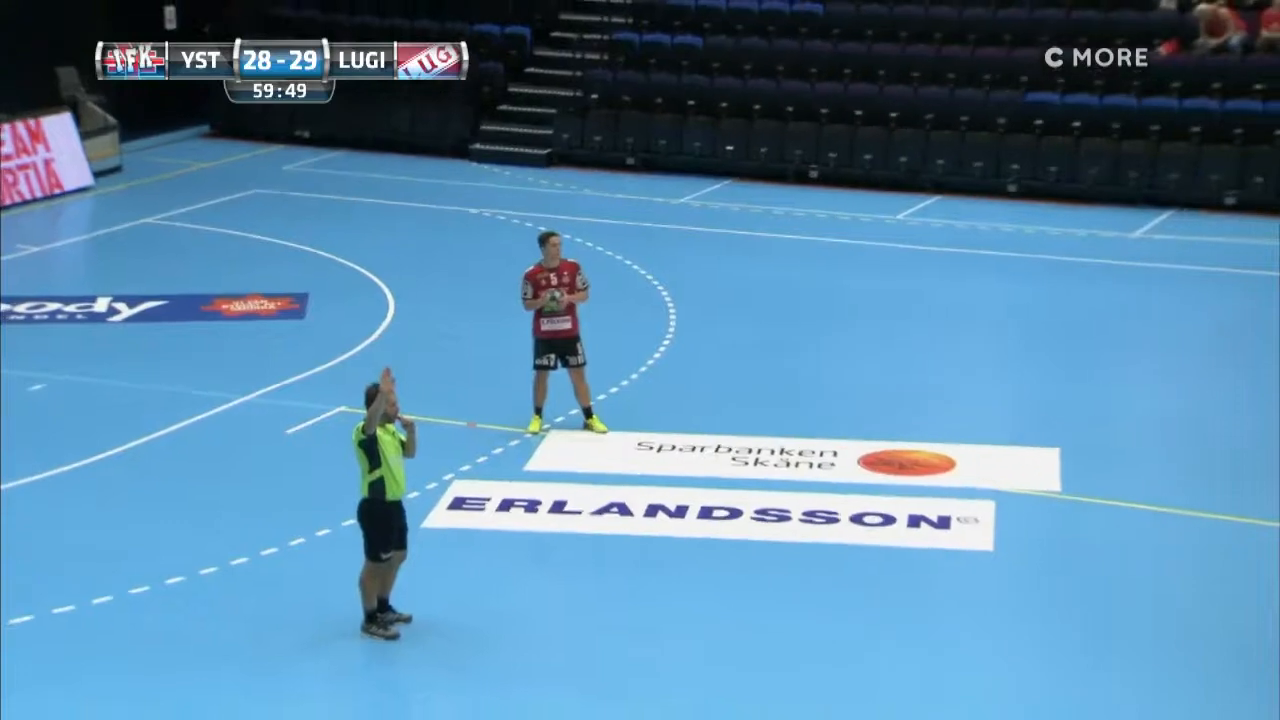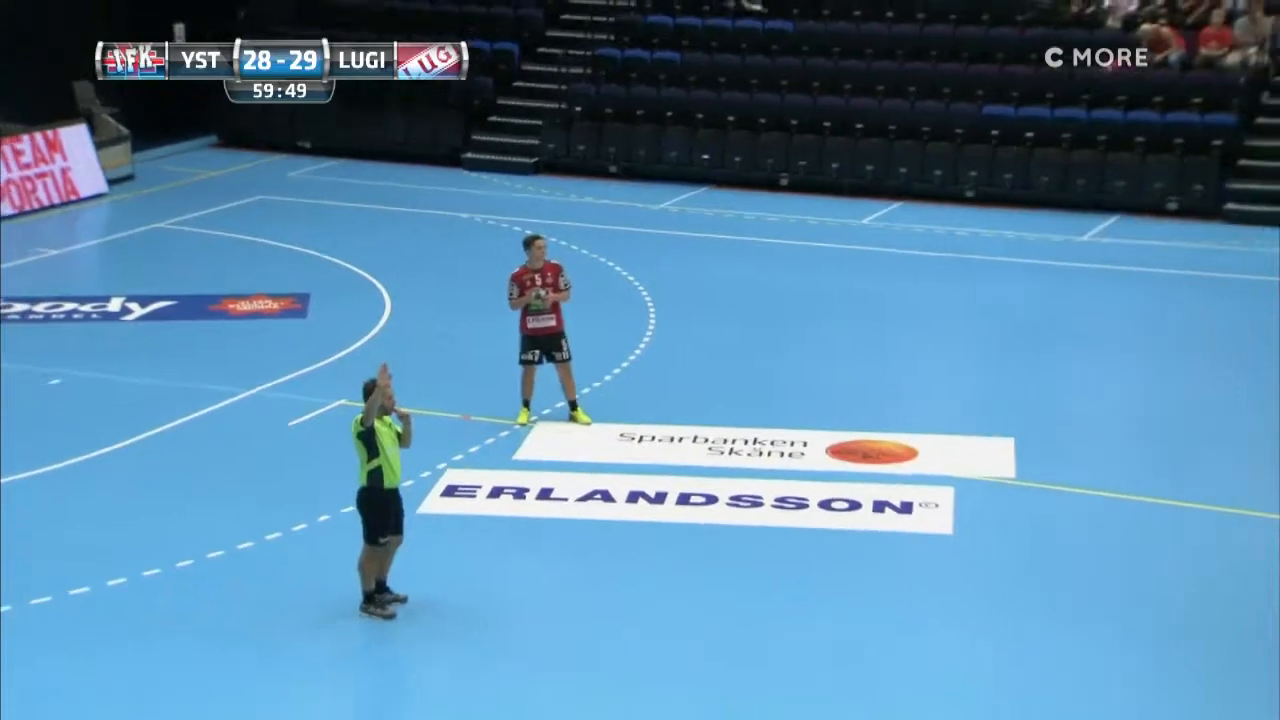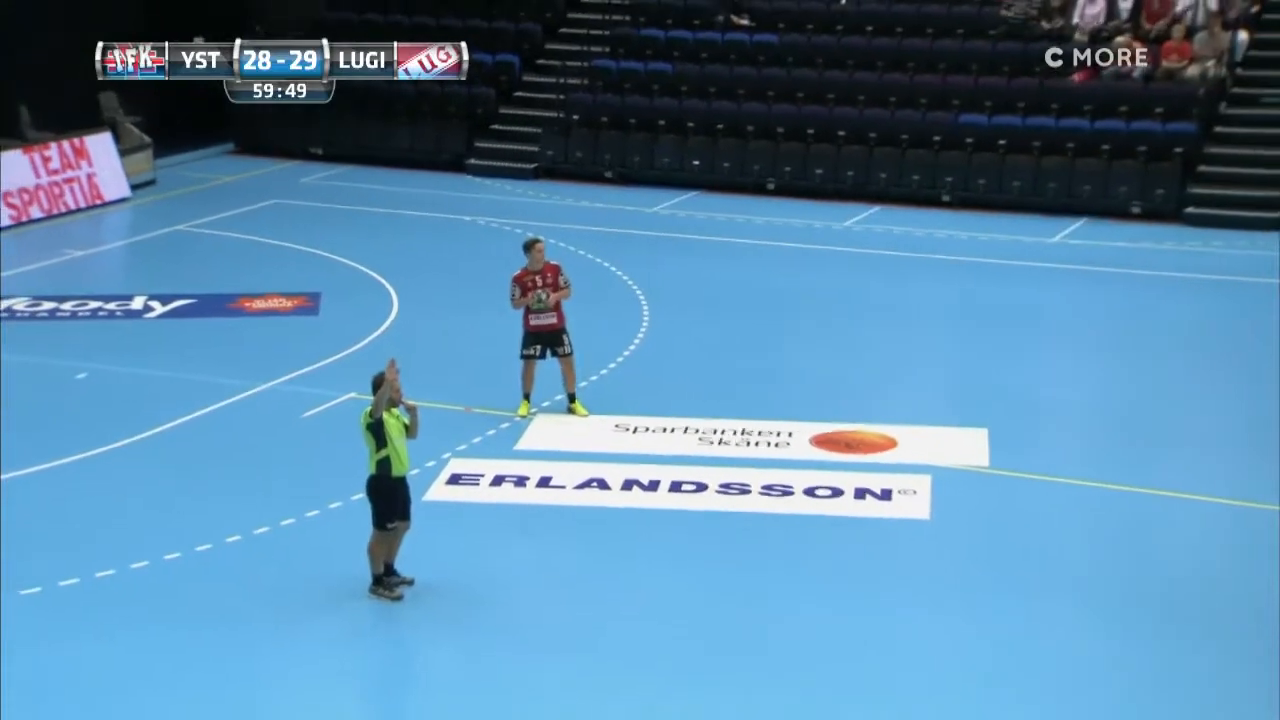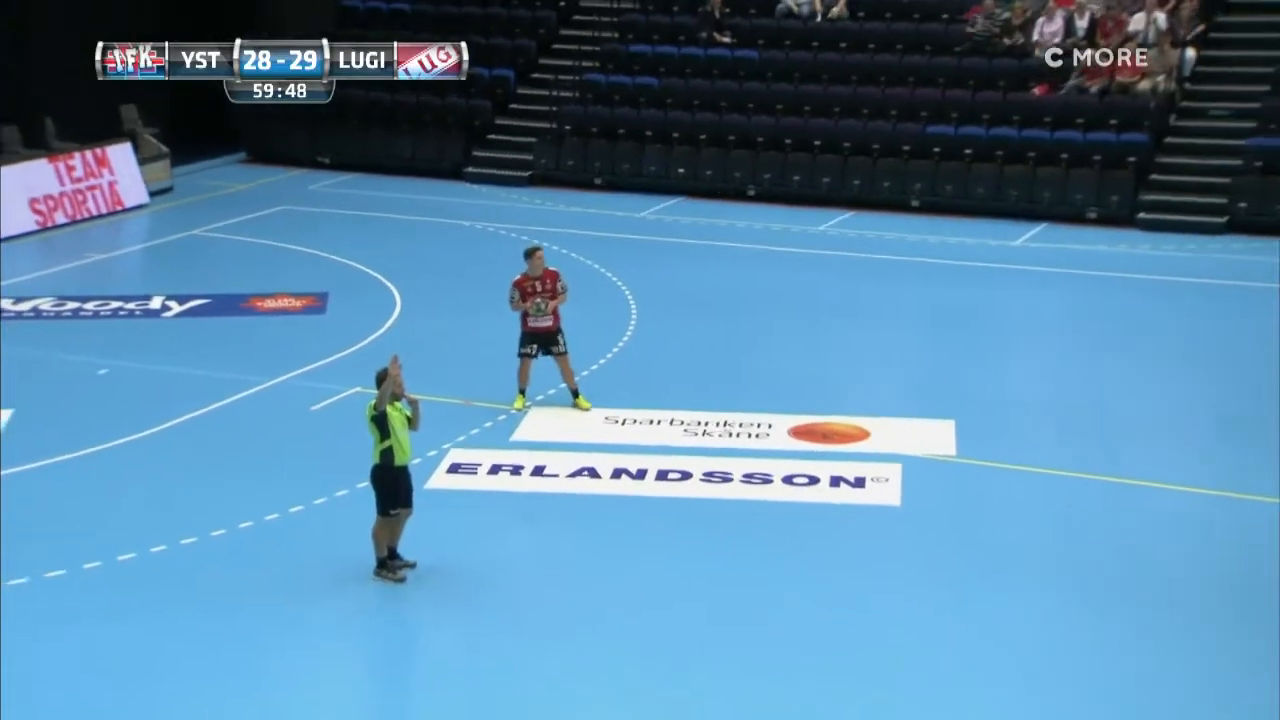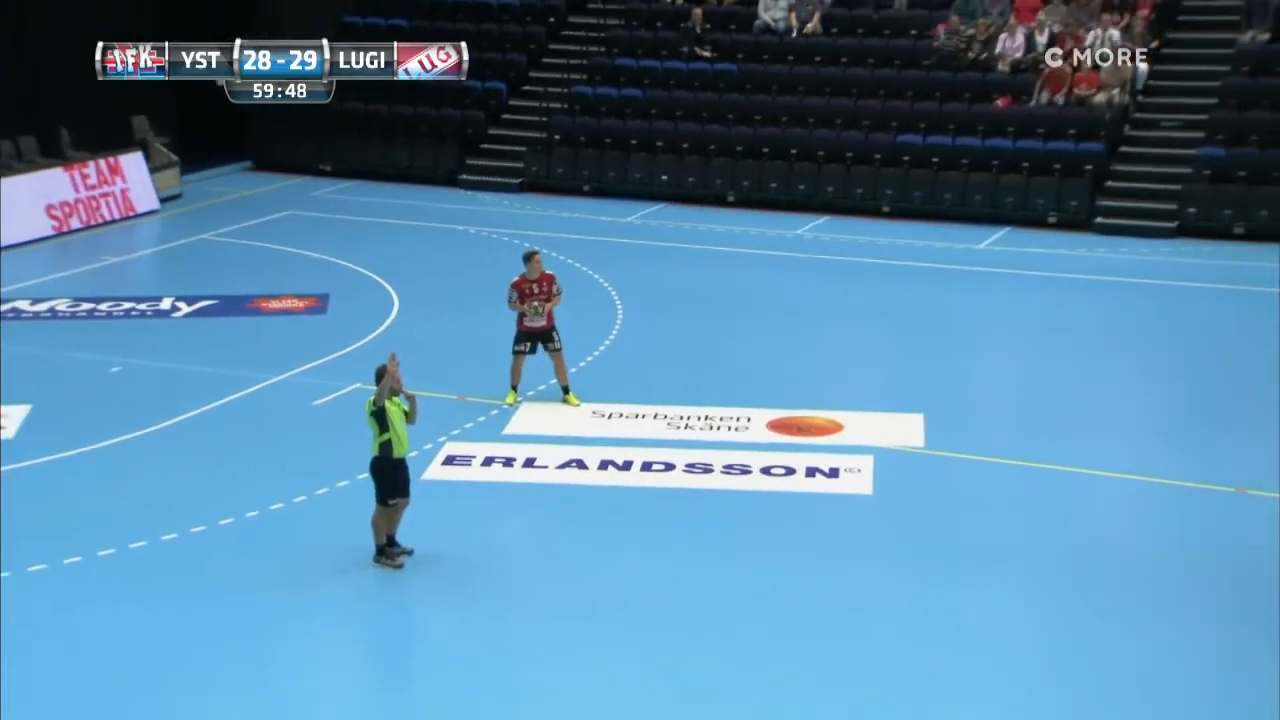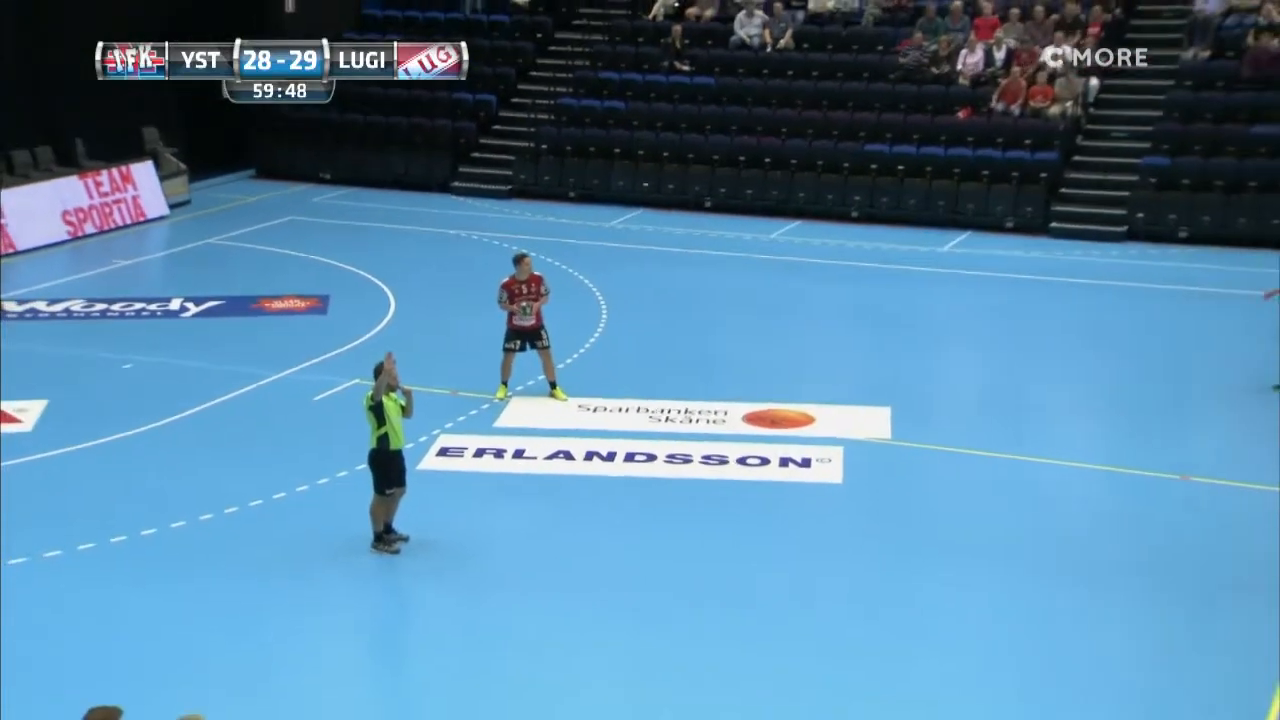
dt=0.3s
person 1, frame 1
left shoulder: (390, 430)
right shoulder: (365, 432)
left elbow: (409, 453)
right elbow: (371, 421)
left wrist: (411, 431)
right wrist: (381, 394)
left hip: (394, 504)
right hip: (375, 507)
left knee: (397, 557)
right knee: (375, 564)
left ankle: (383, 608)
right ankle: (370, 620)
person 1, frame 2
left shoulder: (387, 421)
right shoulder: (363, 425)
left elbow: (405, 444)
right elbow: (368, 414)
left wrist: (407, 423)
right wrist: (379, 389)
left hip: (391, 492)
right hip: (374, 495)
left knee: (394, 541)
right knee: (373, 548)
left ankle: (381, 589)
right ankle: (368, 601)
person 1, frame 3
left shoulder: (395, 413)
right shoulder: (373, 416)
left elbow: (412, 434)
right elbow: (377, 406)
left wrist: (413, 414)
right wrist: (387, 383)
left hip: (399, 479)
right hip: (382, 482)
left knee: (401, 526)
right knee: (382, 533)
left ankle: (389, 572)
right ankle: (377, 583)
person 1, frame 4
left shoulder: (398, 407)
right shoulder: (377, 409)
left elbow: (414, 426)
right elbow: (381, 400)
left wrist: (415, 407)
right wrist: (390, 378)
left hip: (401, 469)
right hip: (386, 471)
left knee: (404, 513)
right knee: (385, 519)
left ankle: (392, 556)
right ankle: (381, 566)
person 1, frame 5
left shoulder: (396, 401)
right shoulder: (376, 405)
left elbow: (411, 420)
right elbow: (380, 395)
left wrist: (412, 402)
right wrist: (389, 374)
left hip: (399, 460)
right hip: (384, 463)
left knee: (402, 503)
right knee: (384, 508)
left ankle: (391, 543)
right ankle: (380, 553)
person 1, frame 6
left shoulder: (393, 397)
right shoulder: (374, 399)
left elbow: (408, 414)
right elbow: (377, 391)
left wrist: (409, 397)
right wrist: (385, 371)
left hip: (396, 452)
right hip: (382, 455)
left knee: (398, 492)
right knee: (381, 497)
left ankle: (388, 530)
right ankle: (378, 539)
person 2, frame 1
left shoulder: (573, 267)
right shoulder: (532, 274)
left elbow: (585, 294)
right elbow: (526, 304)
left wrist: (569, 298)
right wrist: (542, 301)
left hip: (569, 332)
right hip: (544, 334)
left knee: (578, 373)
right knee: (541, 375)
right ankle: (537, 417)
person 2, frame 2
left shoulder: (556, 268)
right shoulder: (517, 276)
left elbow: (567, 294)
right elbow: (512, 304)
left wrist: (554, 296)
right wrist: (527, 298)
left hip: (554, 329)
right hip: (530, 331)
left knee: (565, 368)
right knee: (529, 370)
left ankle: (575, 410)
right ankle: (525, 409)
person 2, frame 3
left shoulder: (555, 268)
right shoulder: (519, 278)
left elbow: (567, 291)
right elbow: (514, 304)
left wrist: (556, 296)
right wrist: (527, 300)
left hip: (557, 325)
right hip: (533, 328)
left knee: (567, 362)
right knee: (529, 364)
left ankle: (573, 403)
right ankle: (526, 402)
person 2, frame 4
left shoulder: (553, 274)
right shoulder: (519, 282)
left elbow: (564, 295)
right elbow: (513, 305)
left wrist: (553, 303)
right wrist: (525, 306)
left hip: (552, 327)
right hip: (530, 329)
left knee: (563, 361)
right knee: (525, 362)
left ankle: (577, 397)
right ankle: (521, 396)
person 2, frame 5
left shoulder: (550, 277)
right shoulder: (517, 283)
left elbow: (558, 297)
right elbow: (511, 304)
left wrist: (549, 305)
right wrist: (523, 308)
left hip: (547, 326)
right hip: (525, 328)
left knee: (558, 357)
right knee: (518, 359)
left ankle: (567, 393)
right ankle: (513, 391)
person 2, frame 6
left shoulder: (538, 278)
right shoulder: (507, 284)
left elbow: (546, 296)
right elbow: (501, 304)
left wrist: (537, 304)
right wrist: (512, 308)
left hip: (536, 325)
right hip: (515, 327)
left knee: (546, 355)
right knee: (508, 356)
left ankle: (554, 388)
right ankle: (503, 386)
